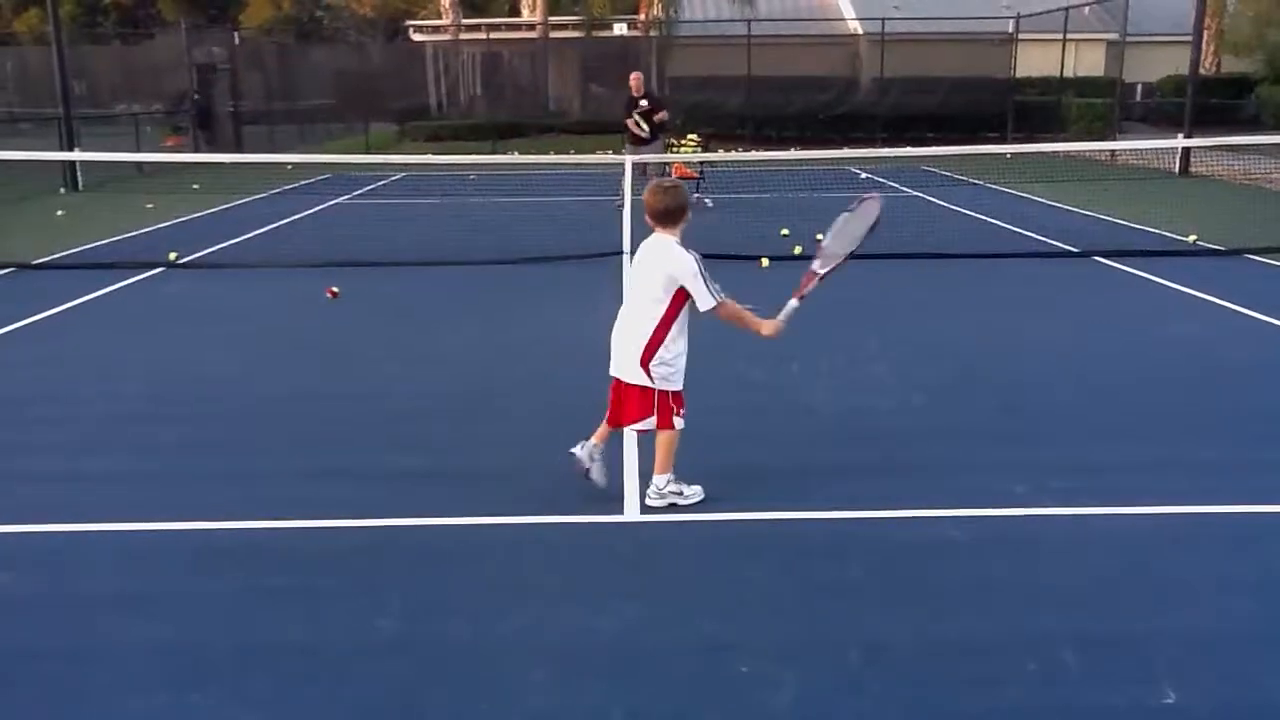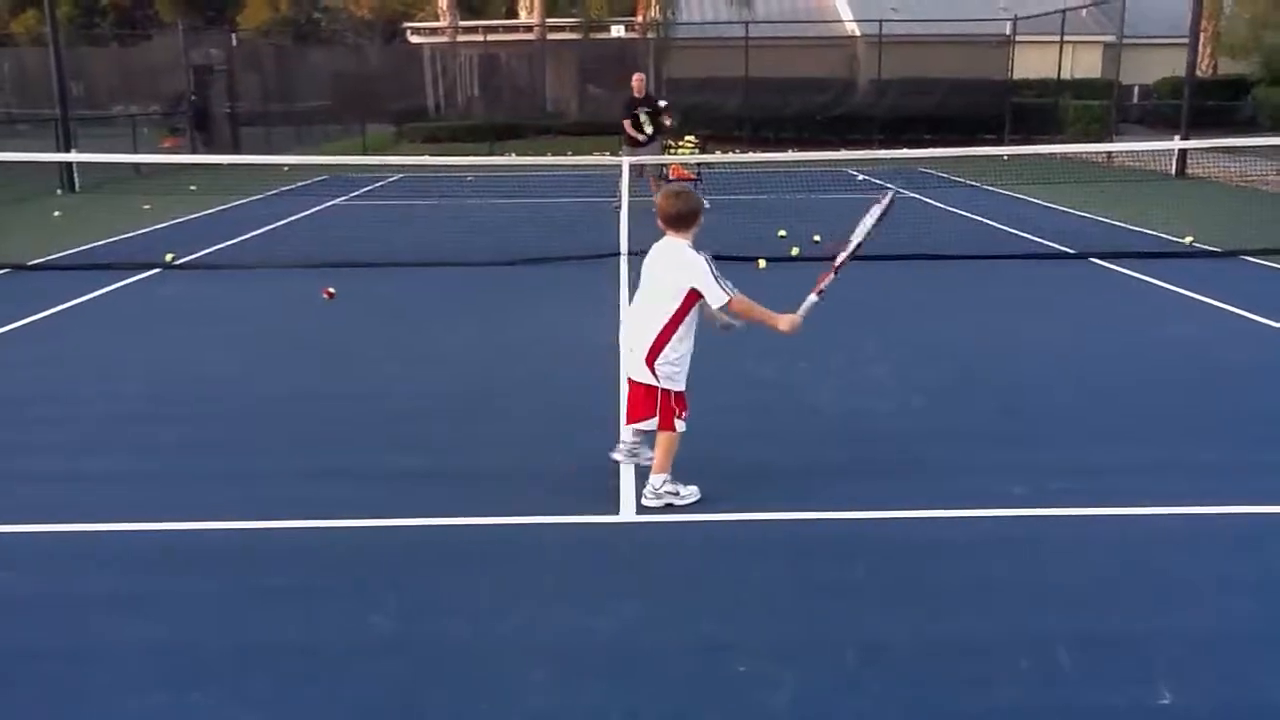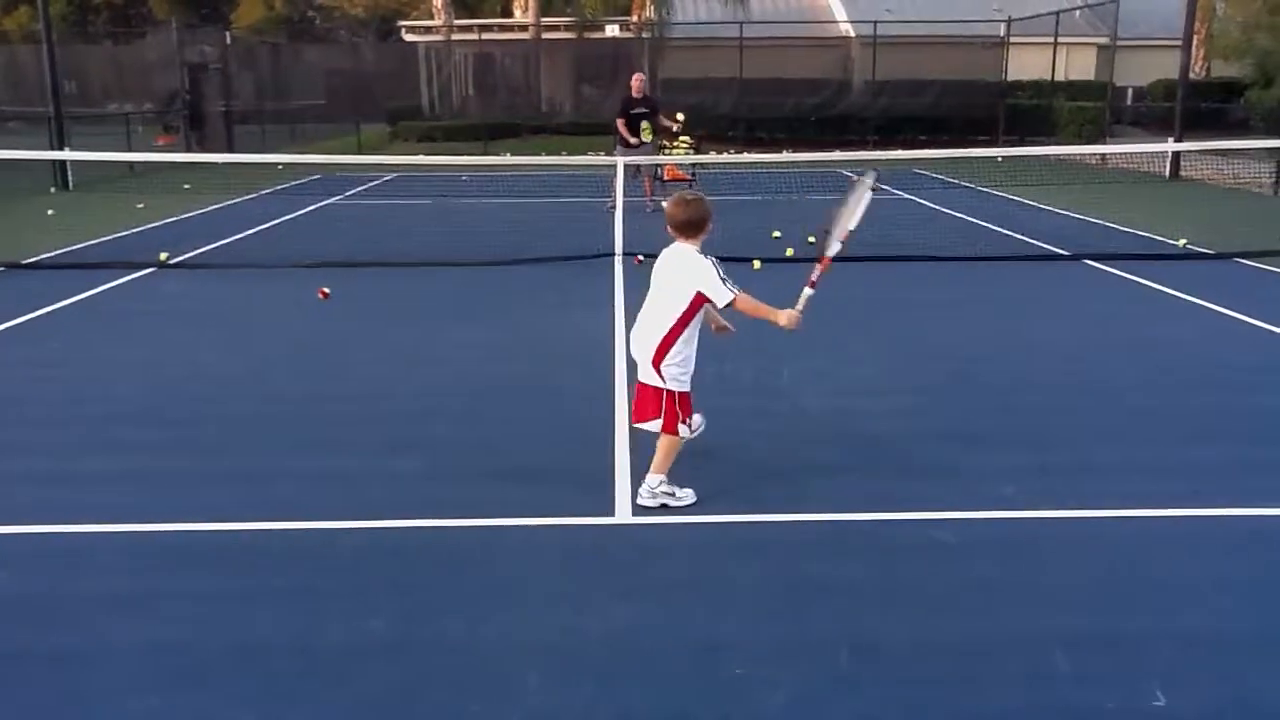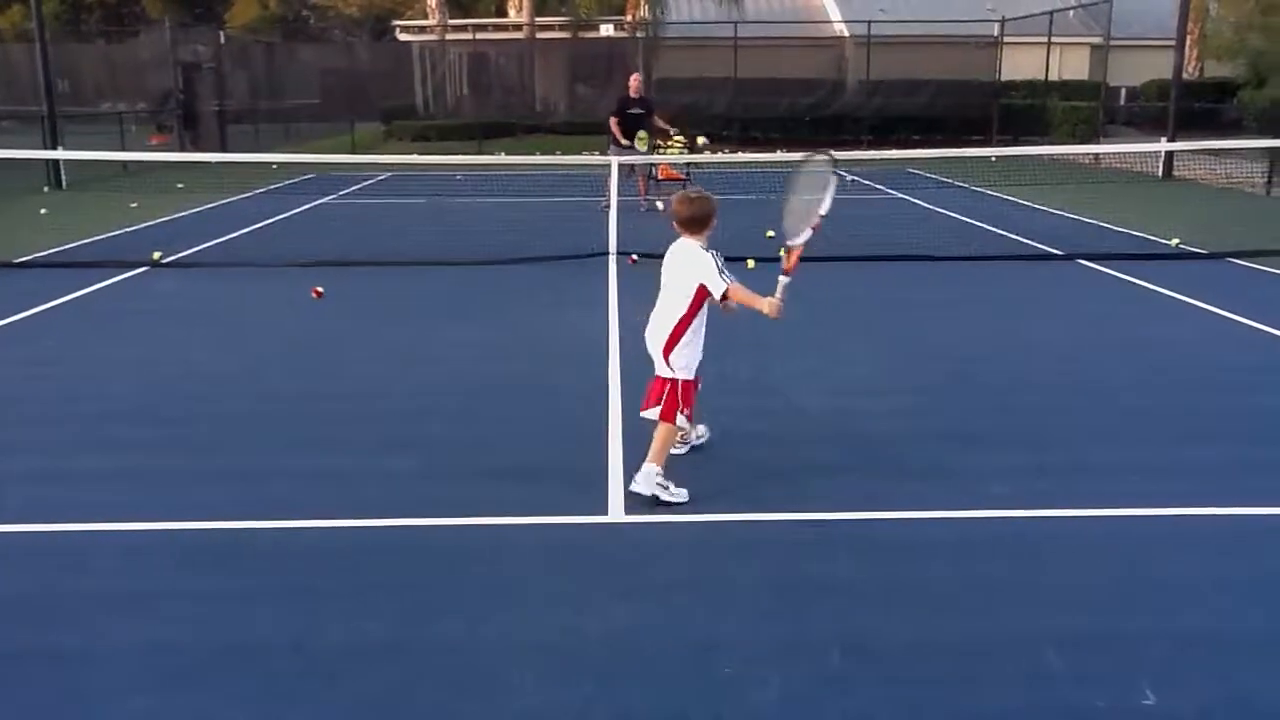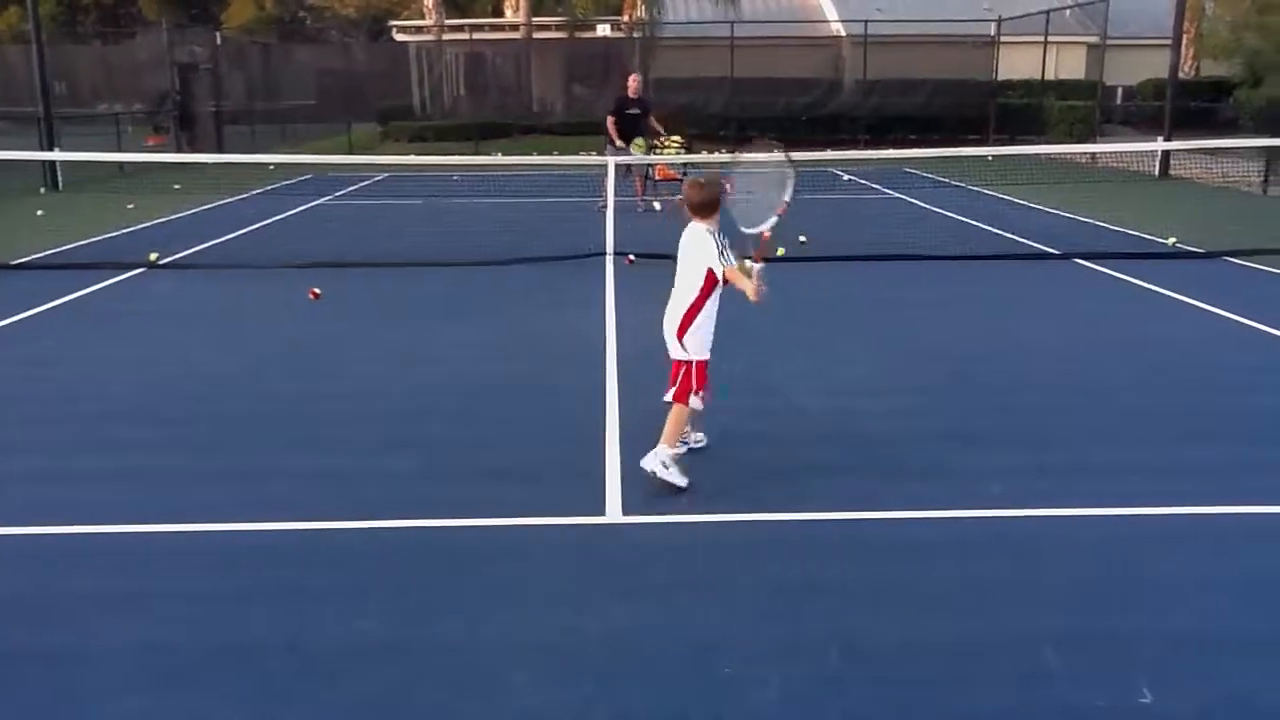
dt=0.1s
person 1, frame 1
left shoulder: (647, 248)
right shoulder: (685, 260)
right elbow: (716, 304)
left wrist: (736, 310)
right wrist: (759, 325)
left hip: (626, 342)
right hip: (654, 353)
left knee: (626, 410)
right knee: (670, 416)
left ankle: (592, 447)
right ankle: (662, 485)
person 1, frame 2
left shoulder: (657, 251)
right shoulder: (695, 262)
right elbow: (732, 299)
left wrist: (718, 317)
right wrist: (777, 321)
left hip: (636, 341)
right hip: (659, 351)
left knee: (655, 407)
right knee: (672, 416)
left ankle: (630, 441)
right ankle: (658, 485)
person 1, frame 3
left shoulder: (667, 256)
right shoulder: (703, 266)
right elbow: (736, 299)
left wrist: (714, 319)
right wrist: (778, 316)
left hip: (645, 341)
right hip: (667, 353)
left knee: (668, 410)
right knee: (675, 418)
left ankle: (685, 429)
right ankle: (655, 485)
person 1, frame 4
left shoulder: (676, 250)
right shoulder: (704, 258)
right elbow: (729, 287)
left wrist: (726, 300)
right wrist: (762, 303)
left hip: (661, 335)
right hip: (676, 345)
left knee: (683, 399)
right knee: (674, 408)
left ankle: (680, 437)
right ankle: (651, 475)
person 1, frame 5
left shoulder: (692, 232)
right shoulder: (710, 239)
right elbow: (726, 268)
left wrist: (743, 273)
right wrist: (748, 284)
left hip: (680, 322)
right hip: (689, 329)
left knee: (689, 385)
right knee: (689, 392)
left ankle: (682, 434)
right ankle: (661, 456)
